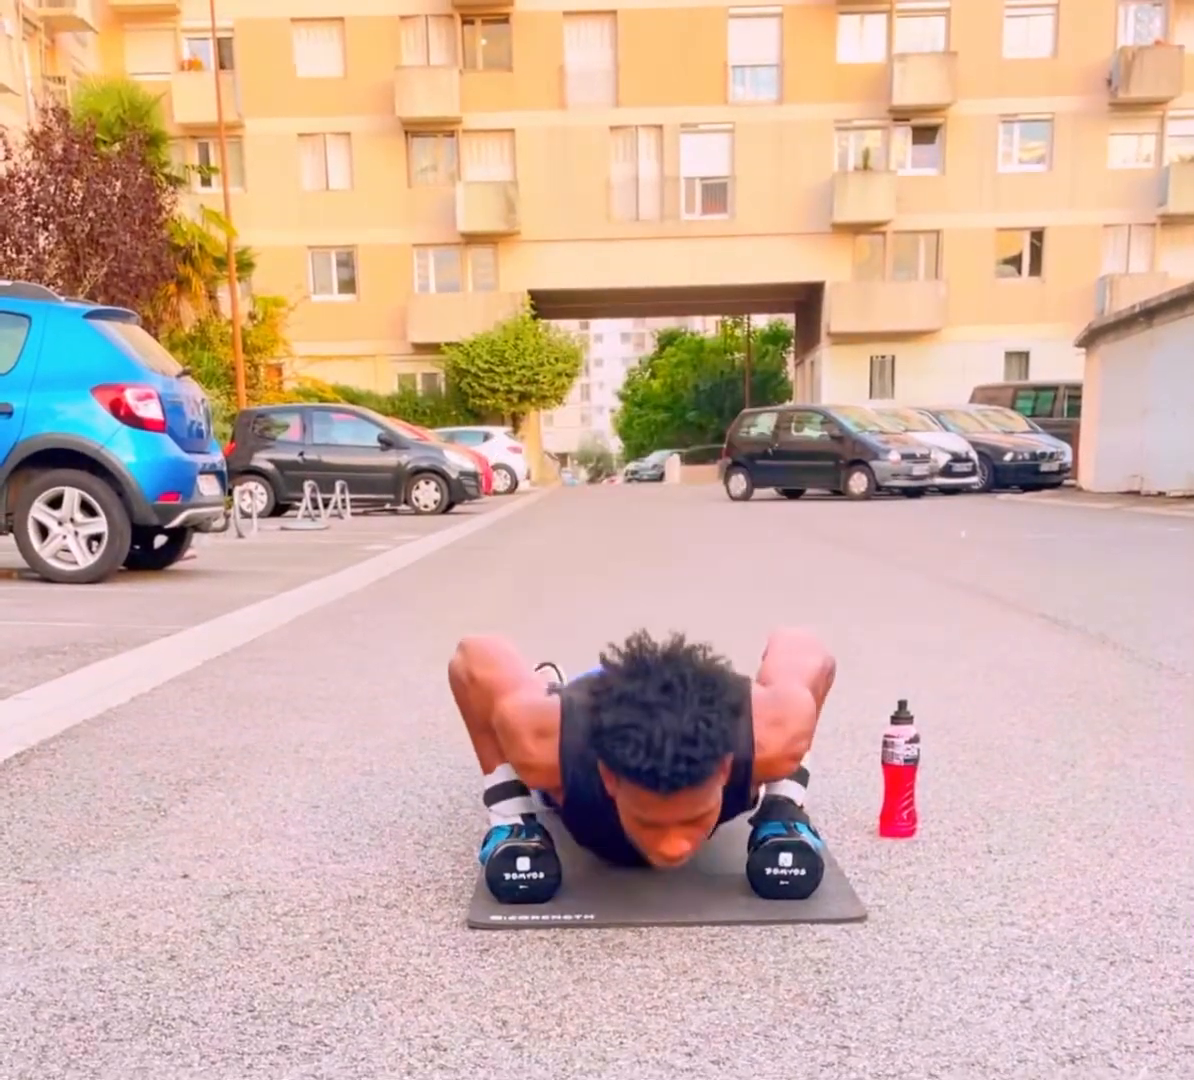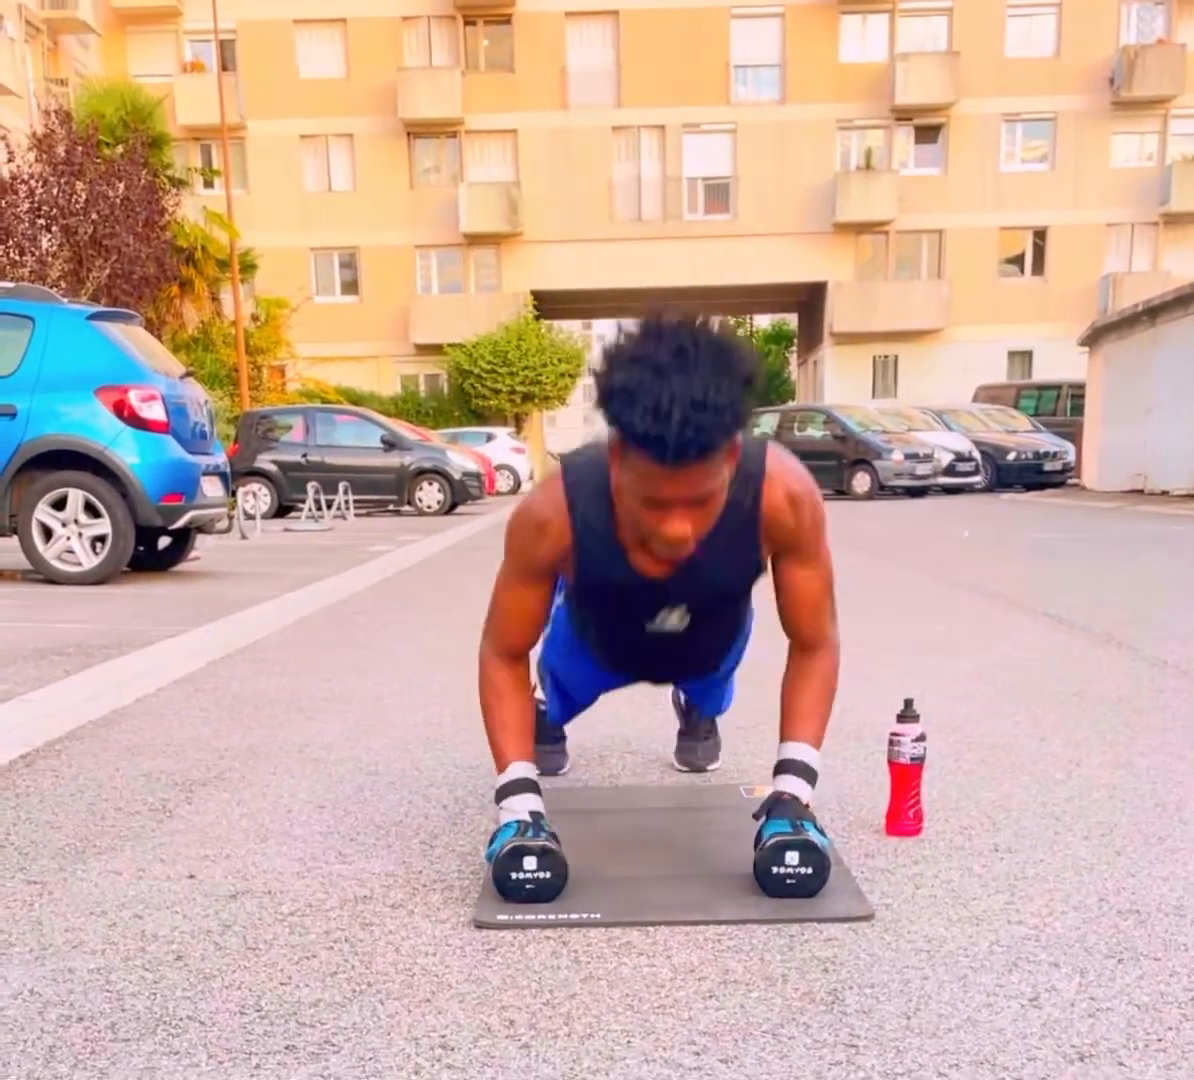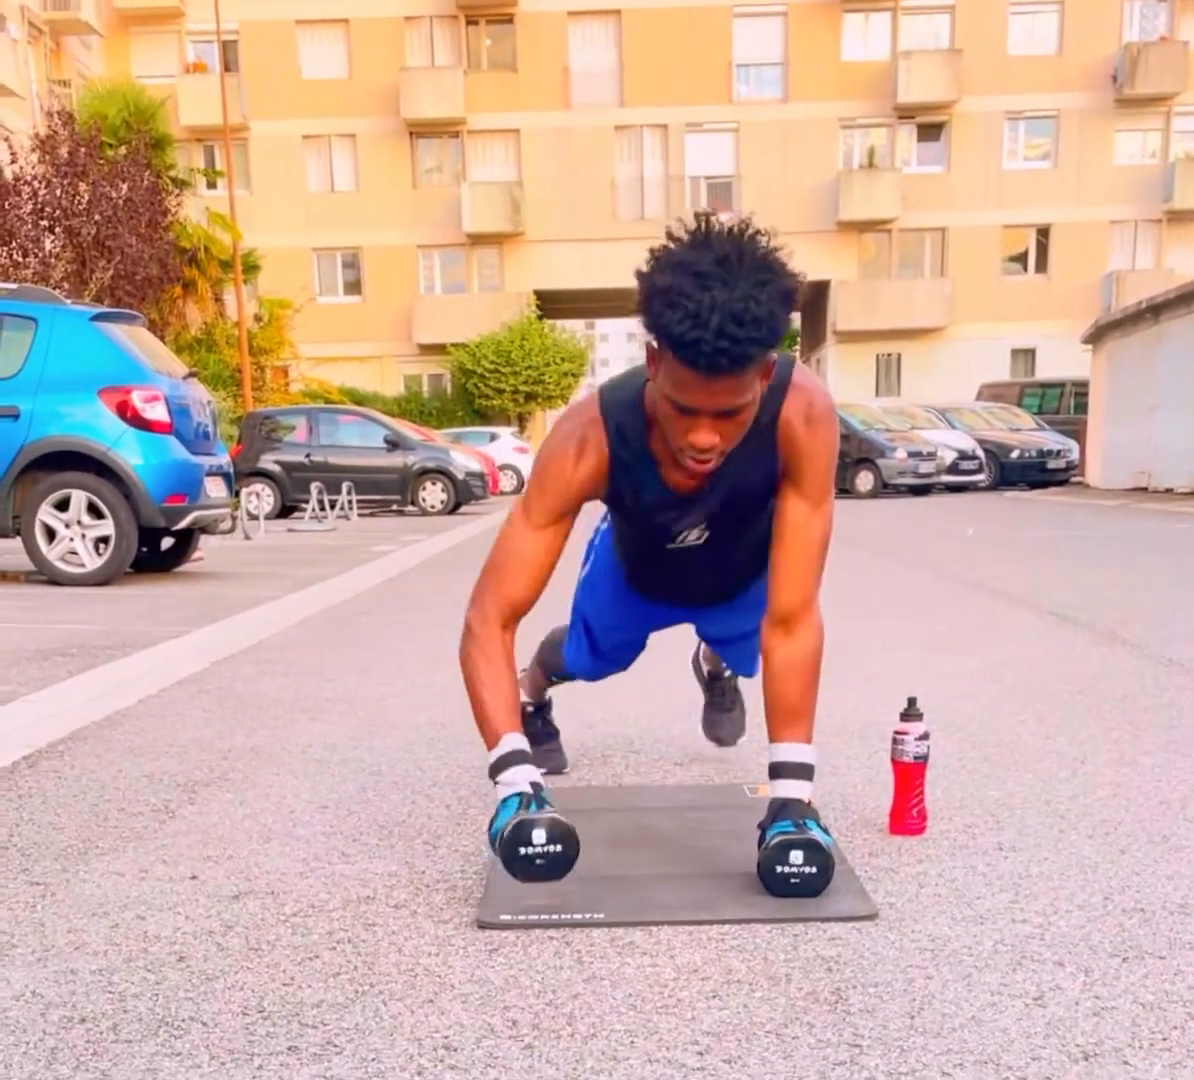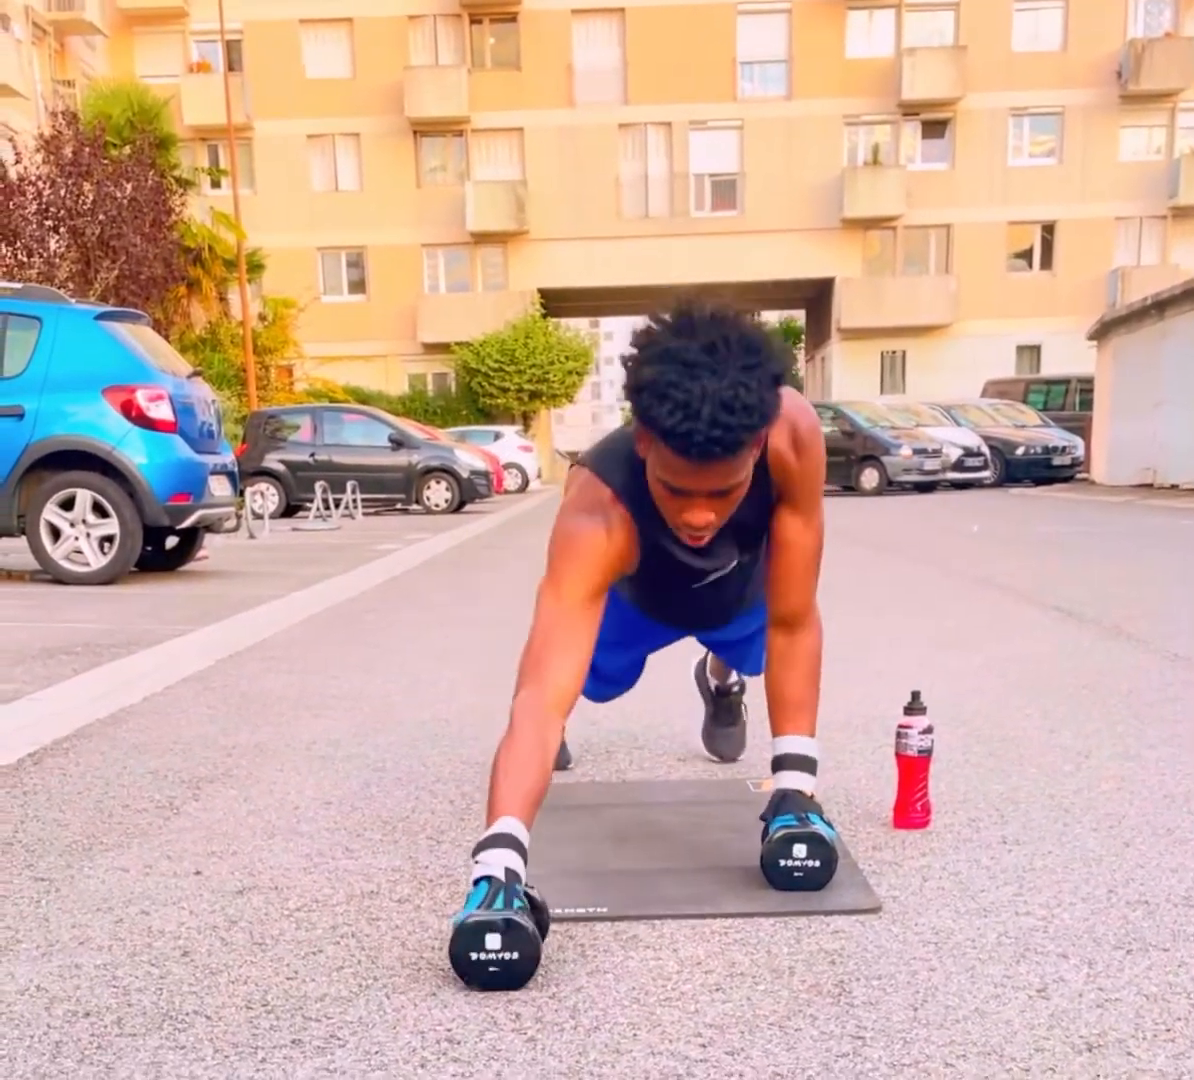
dt=0.4s
person 1, frame 1
left shoulder: (770, 736)
right shoulder: (545, 747)
left elbow: (808, 652)
right elbow: (470, 659)
left wrist: (784, 799)
right wrist: (507, 800)
person 1, frame 2
left shoulder: (784, 496)
right shoulder: (556, 511)
left elbow: (816, 644)
right elbow: (503, 656)
left wrist: (794, 787)
right wrist: (517, 798)
left hip: (711, 643)
right hip: (597, 639)
left knee: (707, 701)
right knee: (559, 698)
left ankle: (695, 710)
right ankle: (546, 716)
person 1, frame 3
left shoulder: (803, 414)
right shoulder: (591, 438)
left elbow: (791, 619)
right elbow: (488, 618)
left wrist: (791, 790)
right wrist: (514, 772)
left hip: (742, 577)
right hip: (636, 566)
left knee: (740, 656)
right knee: (593, 655)
left ankle: (716, 667)
right ankle: (534, 695)
person 1, frame 4
left shoulder: (792, 434)
right shoulder: (598, 512)
left elbow: (793, 623)
right elbow: (540, 702)
left wrist: (795, 783)
right wrist: (498, 864)
left hip: (743, 584)
right hip: (639, 592)
left knee: (743, 661)
right knee: (596, 677)
left ankle: (721, 685)
